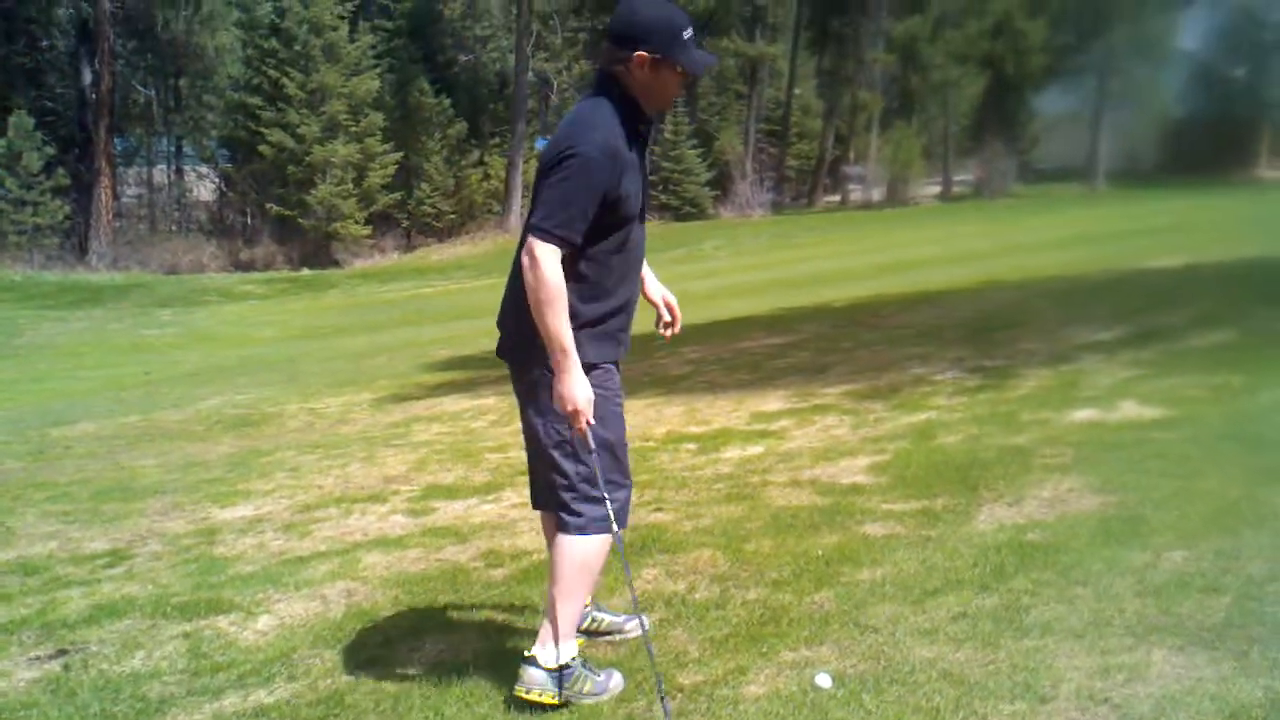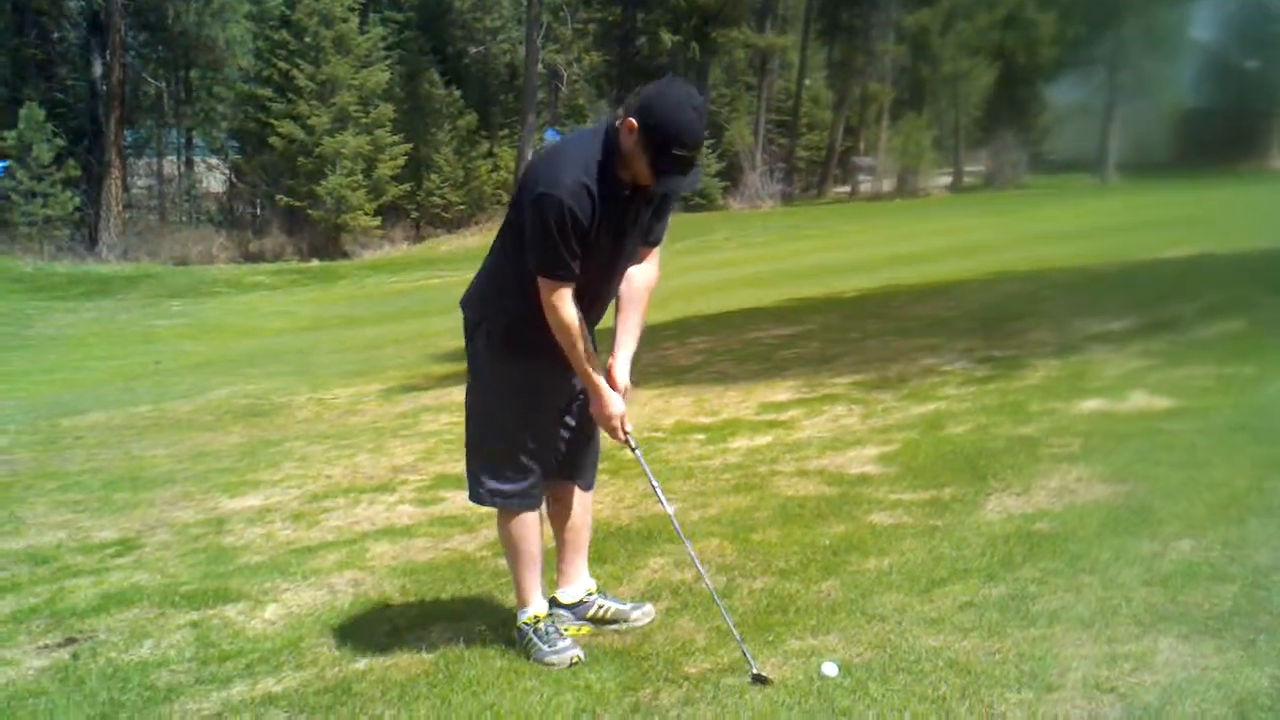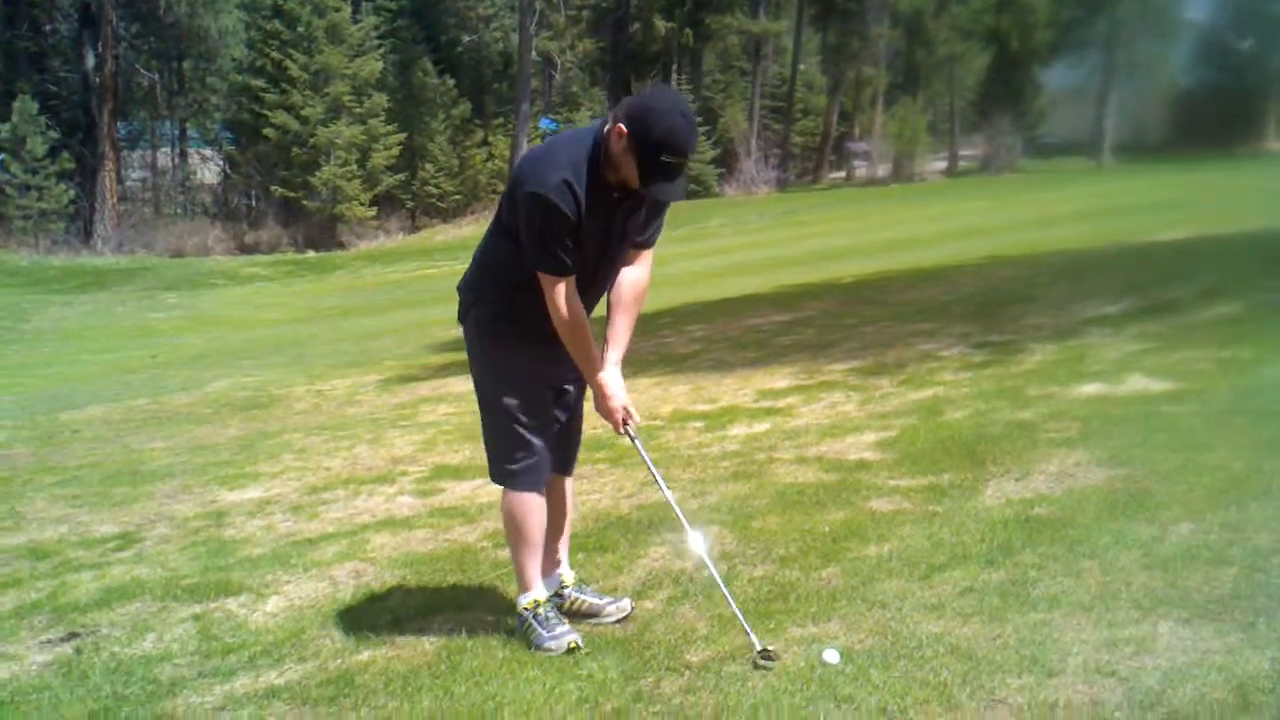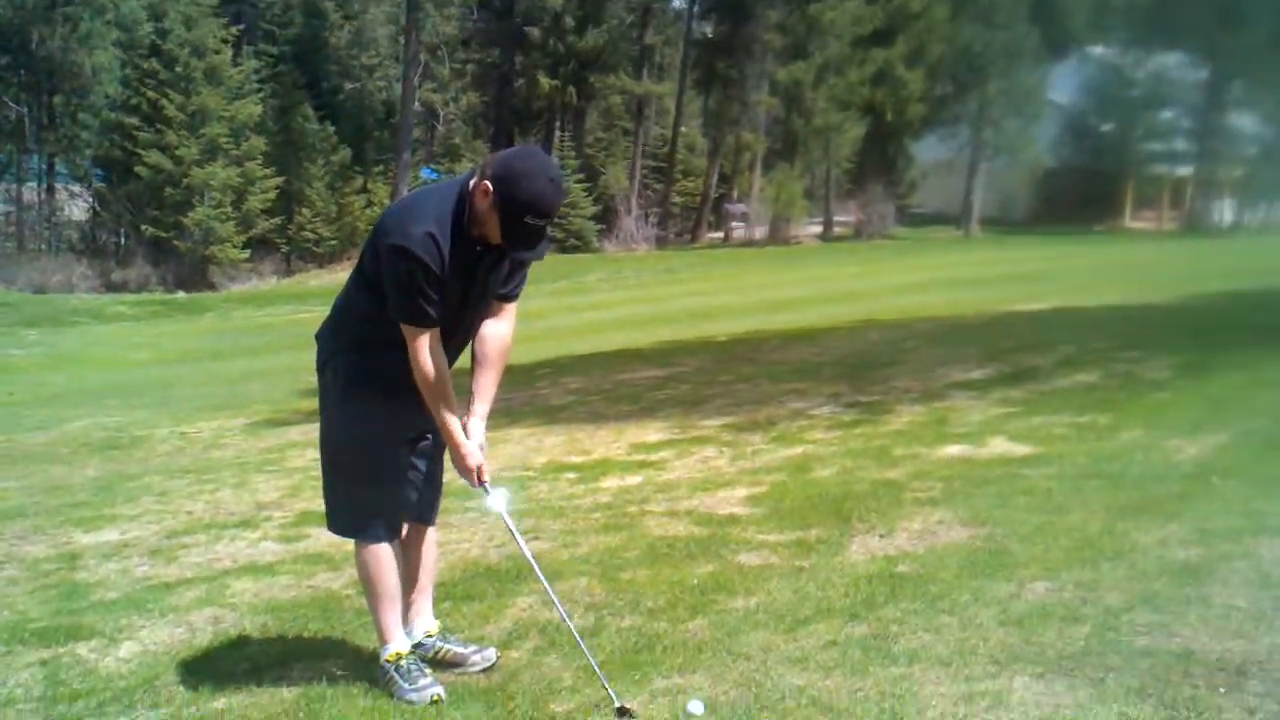
dt=0.7s
person 1, frame 1
left shoulder: (623, 127)
right shoulder: (594, 145)
right elbow: (539, 258)
left wrist: (648, 280)
right wrist: (568, 371)
left hip: (590, 339)
right hip: (560, 346)
left knee: (570, 484)
right knee: (594, 497)
left ankle: (571, 607)
right ankle: (550, 662)
person 1, frame 2
left shoulder: (657, 170)
right shoulder: (562, 183)
left elbow: (642, 261)
right elbow: (555, 297)
left wrist: (621, 359)
right wrist: (597, 389)
left hip: (570, 334)
right hip: (512, 336)
left knee: (575, 466)
right knee: (519, 474)
left ankle: (575, 594)
right ankle: (533, 615)
person 1, frame 3
left shoulder: (649, 169)
right shoulder: (551, 181)
left elbow: (635, 263)
right elbow: (558, 294)
left wrist: (613, 362)
right wrist: (598, 381)
left hip: (564, 325)
right hip: (505, 323)
left knee: (558, 458)
right knee: (525, 461)
left ankle: (558, 582)
right ankle: (533, 601)
person 1, frame 4
left shoulder: (515, 224)
right shoulder: (417, 233)
left elbow: (499, 316)
right elbow: (422, 346)
left wrist: (478, 417)
right wrist: (455, 437)
left hip: (424, 378)
right hip: (363, 376)
left knee: (420, 506)
right knee: (377, 514)
left ankle: (421, 630)
right ankle: (395, 652)
